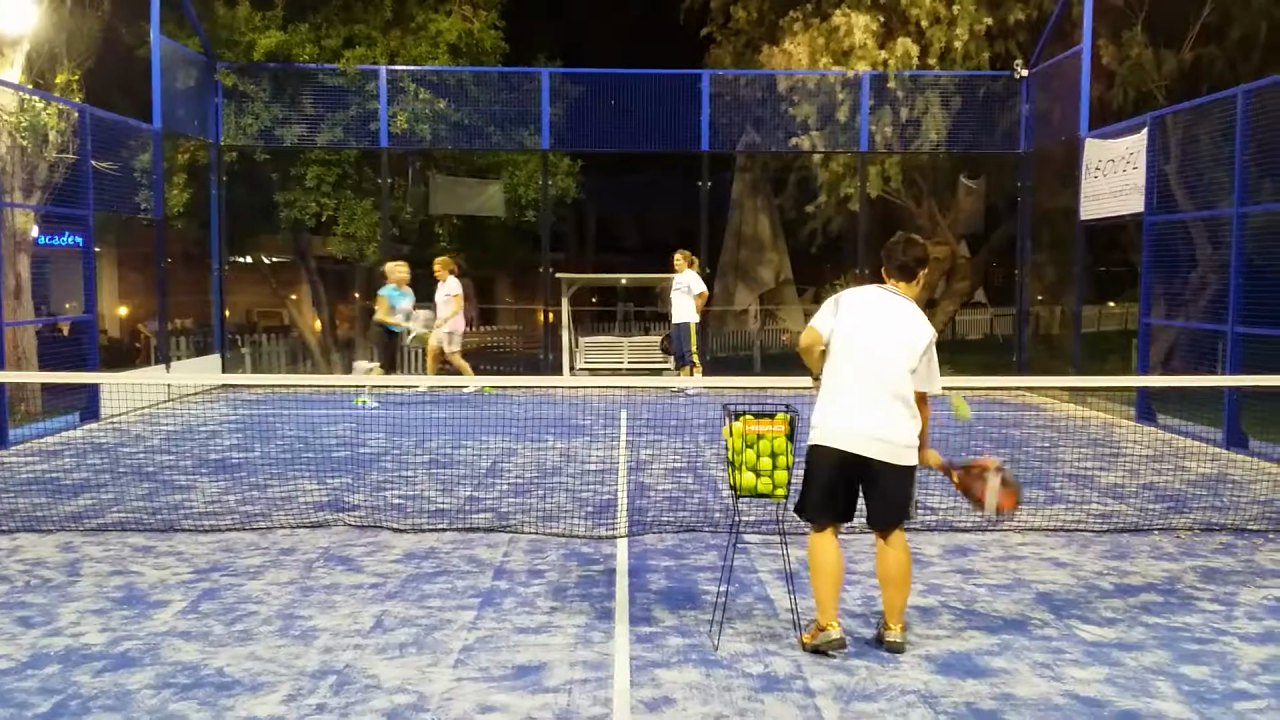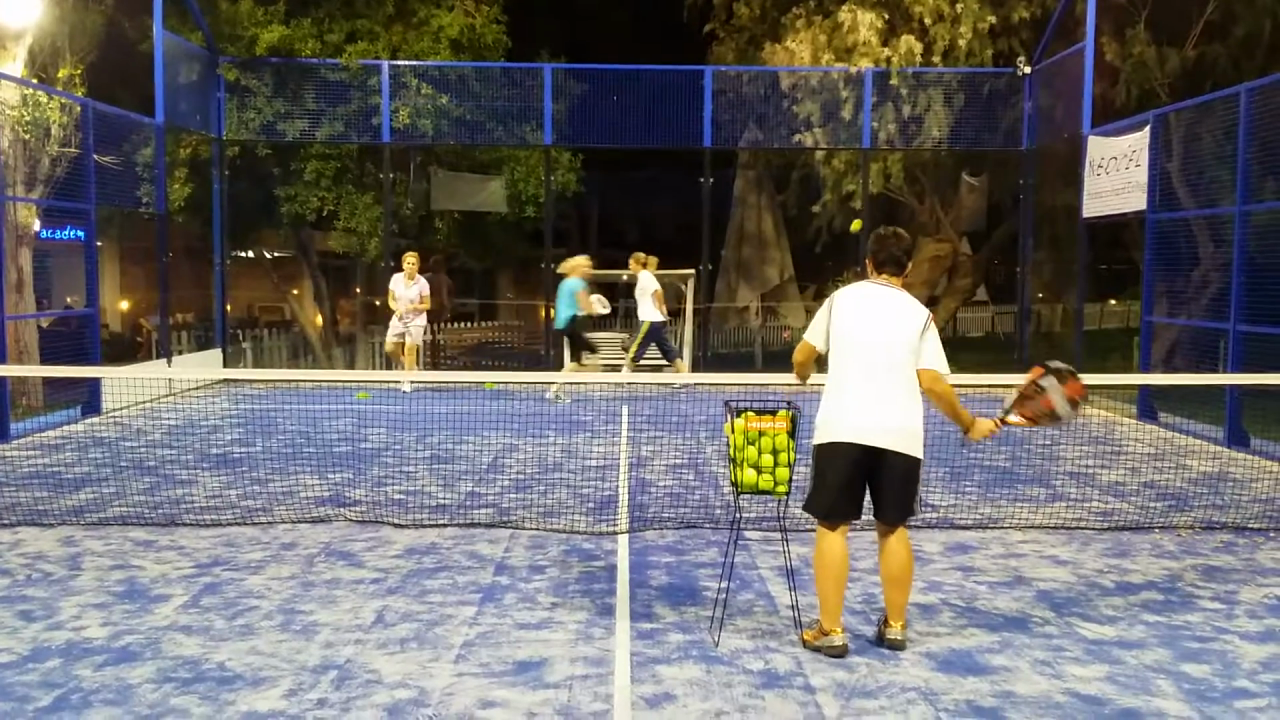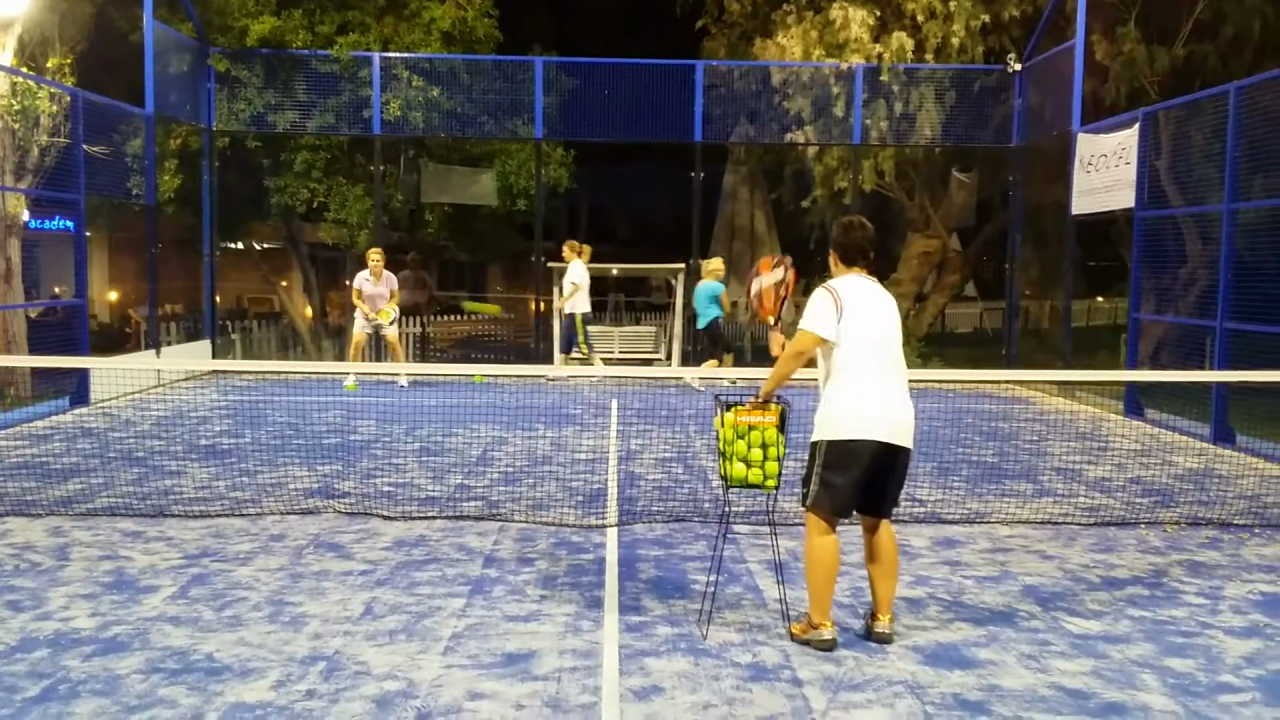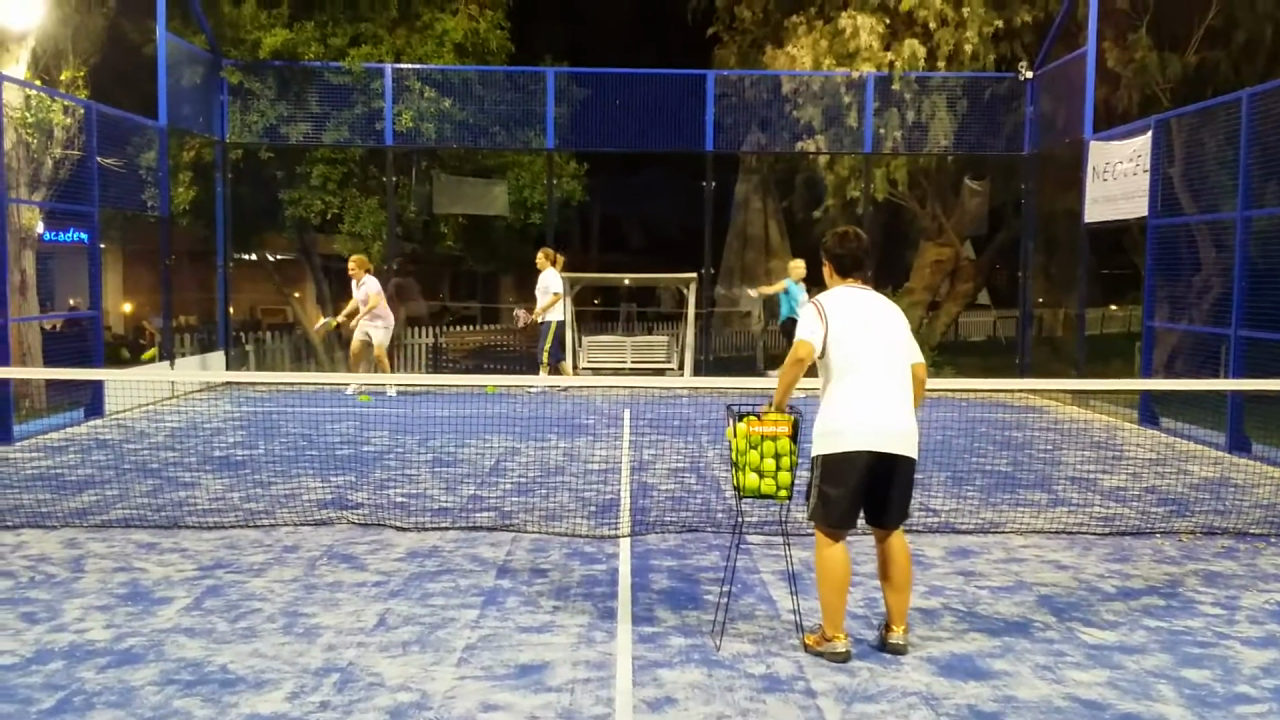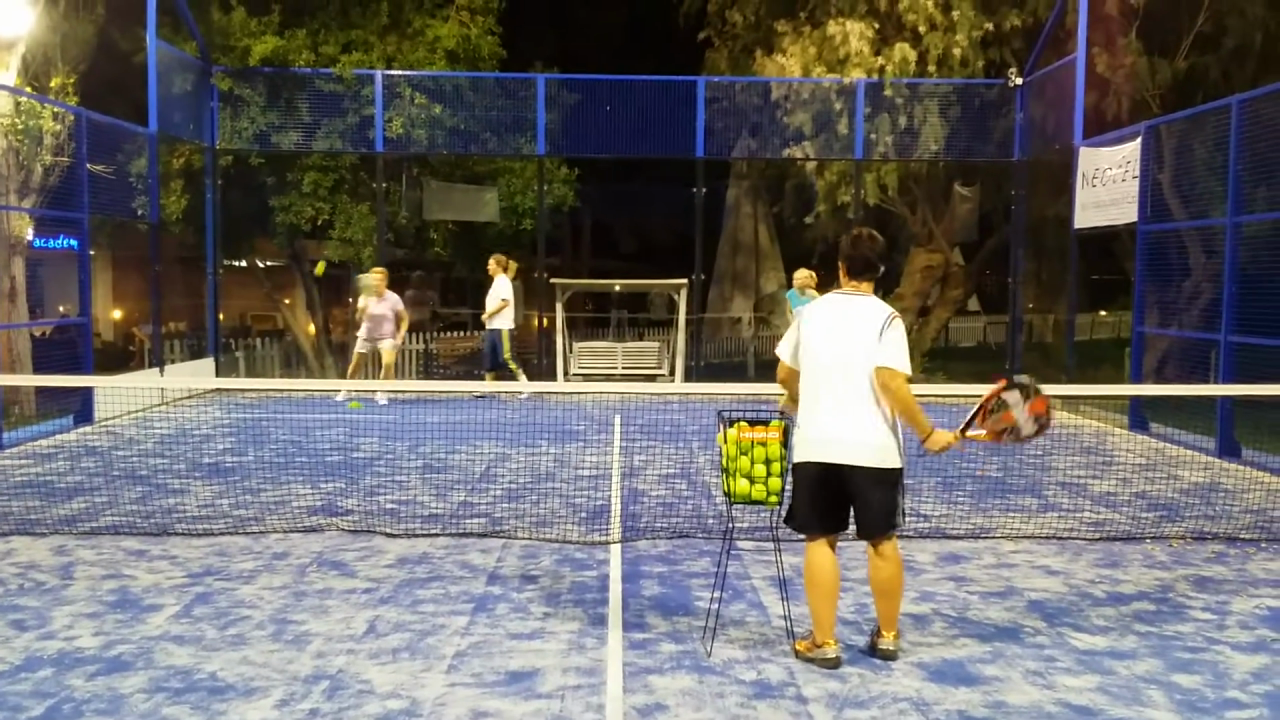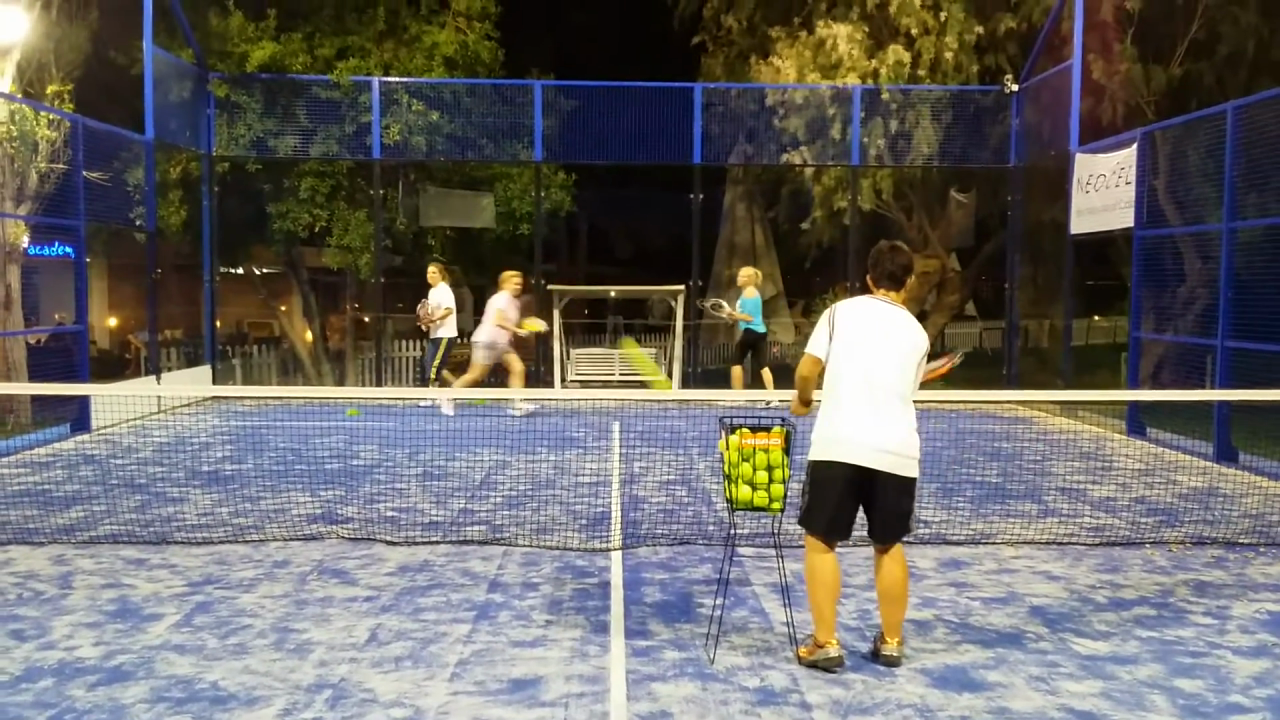
dt=0.7s
person 1, frame 1
left shoulder: (847, 298)
right shoulder: (921, 327)
left elbow: (809, 342)
right elbow: (919, 401)
left wrist: (822, 372)
right wrist: (924, 446)
left hip: (834, 435)
right hip: (892, 444)
left knee: (824, 528)
right knee: (890, 533)
left ankle: (828, 626)
right ankle: (893, 628)
person 1, frame 2
left shoulder: (841, 298)
right shoulder: (919, 314)
left elbow: (803, 357)
right elbow: (932, 383)
left wrist: (802, 376)
right wrist: (970, 424)
left hip: (842, 429)
right hip: (900, 435)
left knee: (831, 526)
right knee: (892, 528)
left ankle: (830, 630)
right ankle: (894, 626)
person 1, frame 3
left shoulder: (832, 292)
right shoulder: (885, 298)
left elbow: (802, 347)
left wrist: (765, 391)
left hip: (848, 425)
right hip: (895, 424)
left knee: (821, 520)
right knee: (877, 521)
left ankle: (820, 624)
right ankle: (882, 619)
person 1, frame 4
left shoulder: (823, 304)
right shoulder: (891, 309)
left elbow: (801, 353)
right elbow: (919, 375)
left wrist: (779, 399)
left hip: (846, 435)
right hip: (899, 435)
left knee: (831, 533)
right knee: (889, 532)
left ankle: (833, 637)
right ankle: (897, 631)
person 1, frame 5
left shoulder: (811, 311)
right shoulder: (885, 317)
left elbow: (785, 375)
right elbow: (889, 382)
left wrist: (796, 400)
right wrist: (928, 433)
left hip: (816, 445)
right hip: (873, 449)
left knee: (820, 541)
right knee: (882, 541)
left ankle: (823, 642)
right ankle: (887, 636)
person 1, frame 6
left shoulder: (842, 311)
right shoulder: (917, 332)
left elbow: (807, 370)
left wrist: (802, 400)
left hip: (838, 445)
right hip: (895, 453)
left knee: (820, 541)
right knee: (889, 547)
left ankle: (826, 644)
right ankle: (891, 642)
